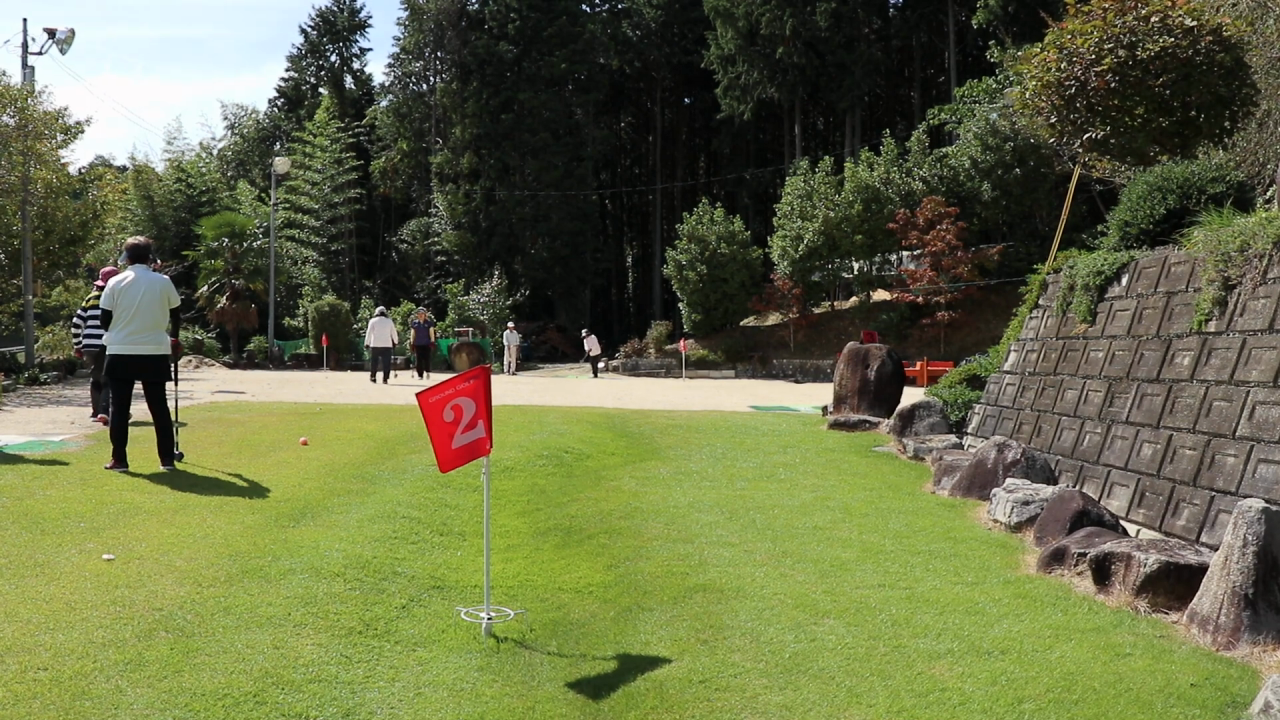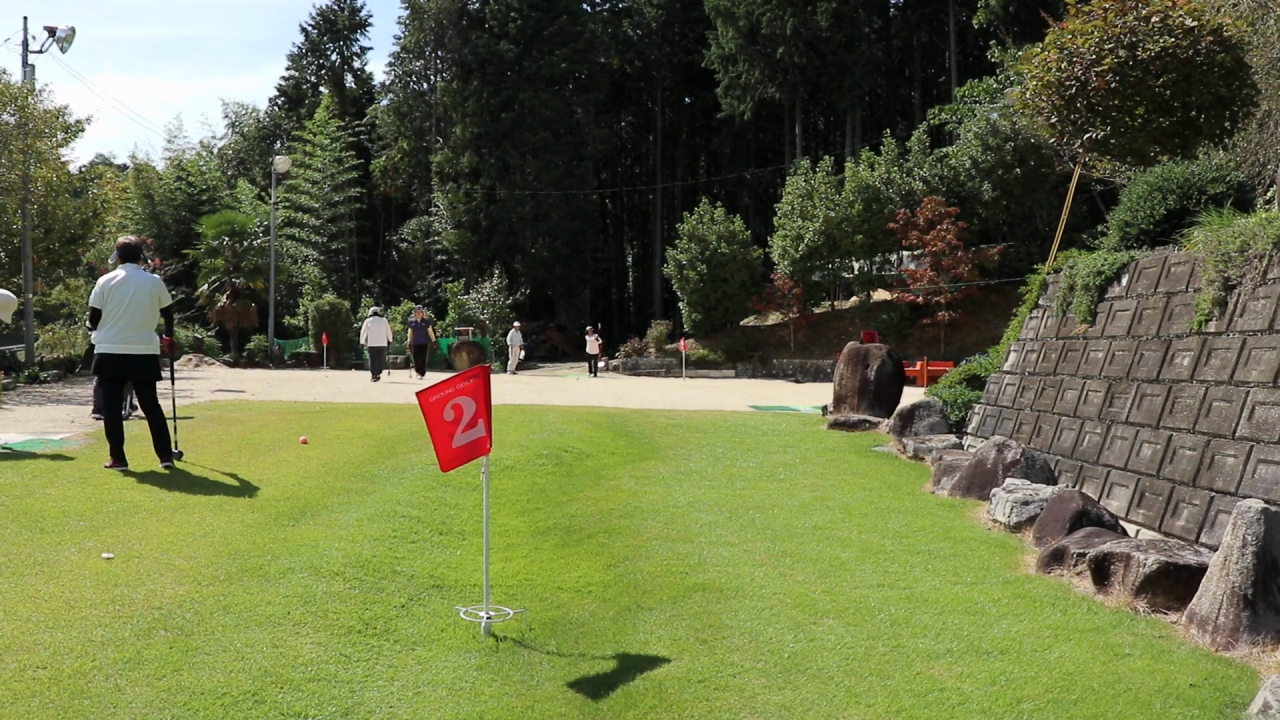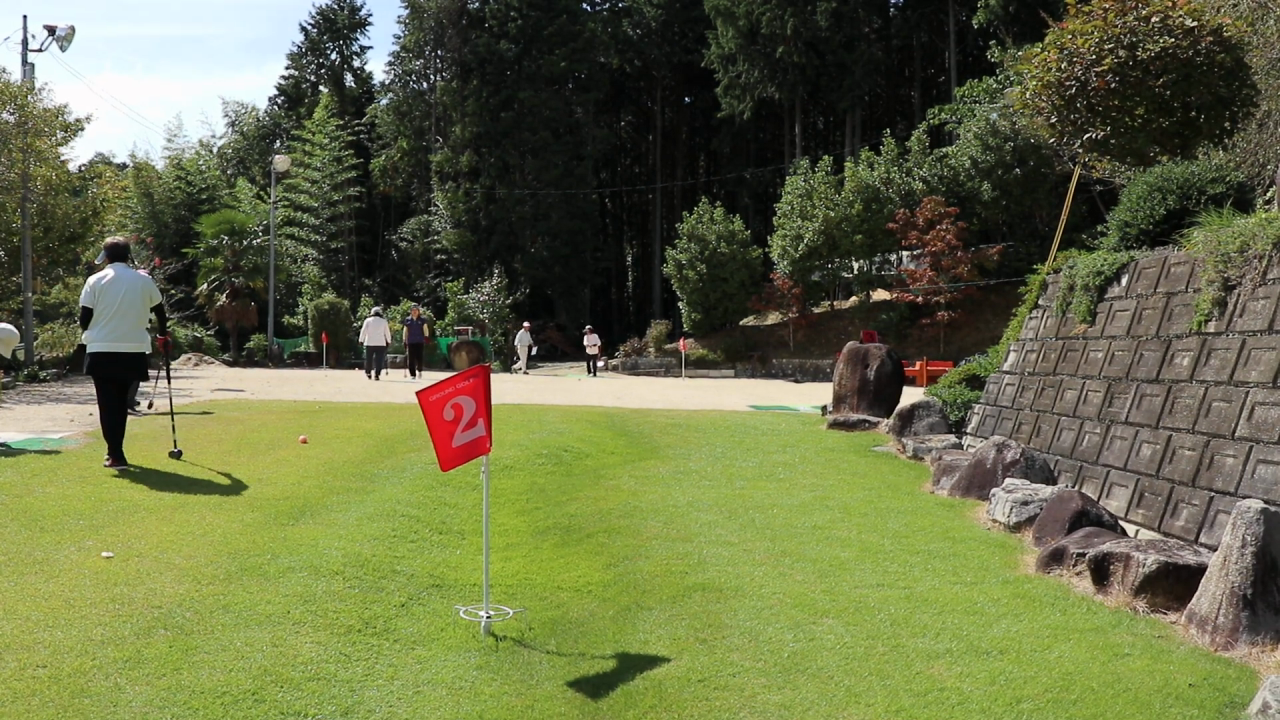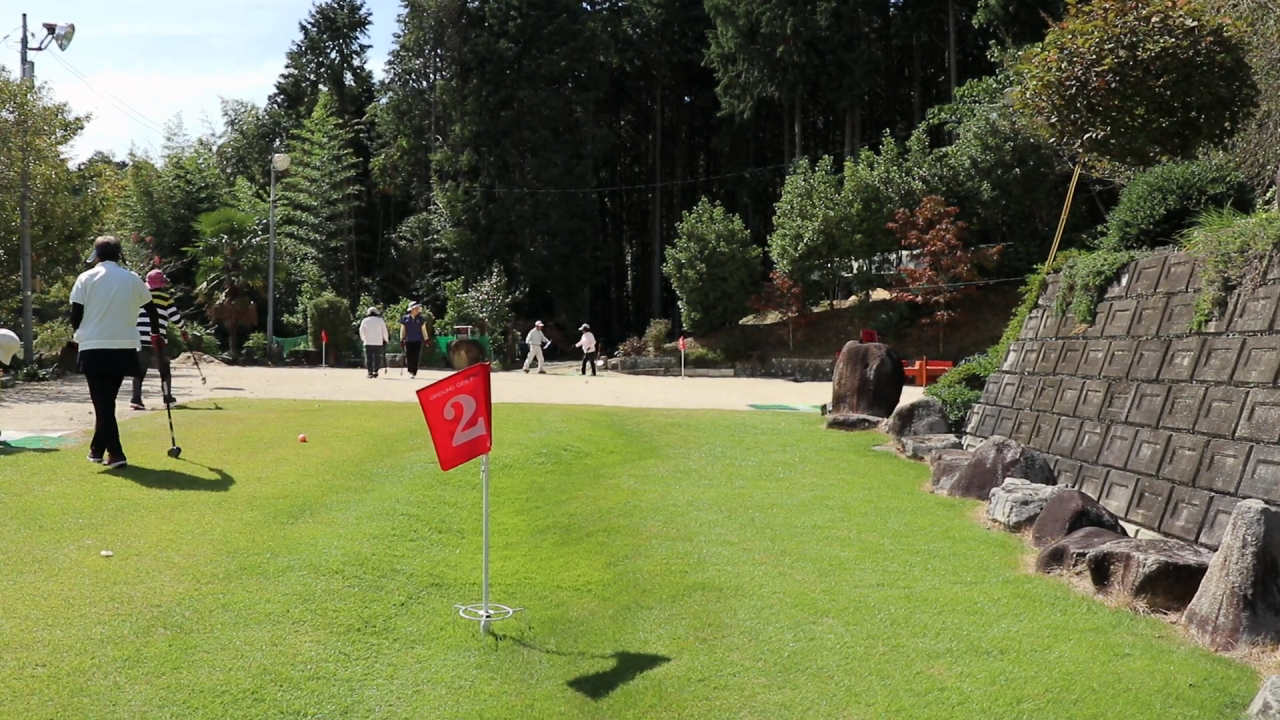
dt=0.5s
person 1, frame 1
left shoulder: (115, 282)
right shoulder: (163, 282)
left elbow: (104, 320)
right elbow: (175, 315)
right wrist: (174, 339)
left hip: (120, 353)
right hip: (155, 353)
left knee: (119, 408)
right knee: (159, 407)
left ankle: (119, 459)
right ankle: (167, 458)
person 1, frame 2
left shoulder: (106, 281)
right shoulder: (154, 281)
left elbow: (93, 318)
right elbow: (168, 314)
right wrist: (168, 337)
left hip: (109, 352)
right hip: (143, 352)
left knee: (112, 407)
right knee: (151, 405)
left ankle: (117, 458)
right ankle: (165, 454)
person 1, frame 3
left shoulder: (96, 280)
right shoulder: (143, 280)
left elbow: (85, 318)
right elbow: (160, 311)
left wrist: (92, 334)
right wrist: (162, 336)
left hip: (102, 351)
right hip: (133, 351)
left knee: (107, 404)
right knee: (120, 402)
left ankle: (116, 457)
right ankle: (114, 449)
person 1, frame 4
left shoulder: (87, 277)
right shoulder: (132, 278)
left elbow: (75, 314)
right elbow: (152, 310)
left wrist: (79, 334)
right wrist: (155, 335)
left hip: (94, 347)
right hip: (123, 347)
left knee: (102, 401)
right knee: (107, 400)
left ankle: (115, 453)
right ankle: (98, 449)
